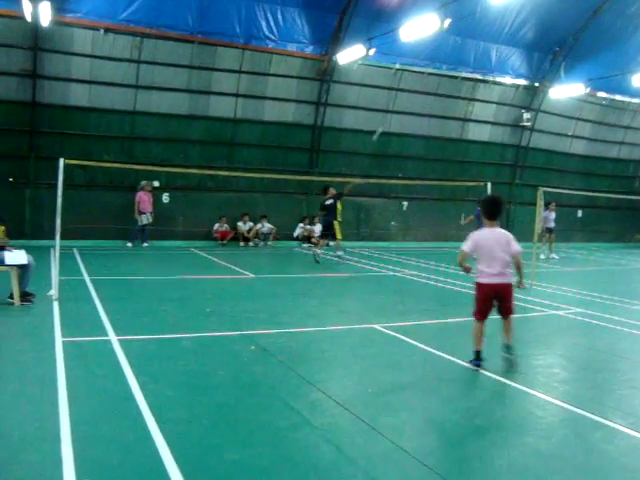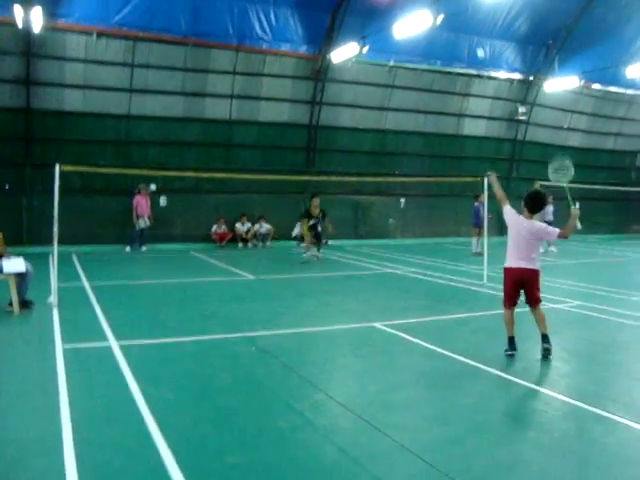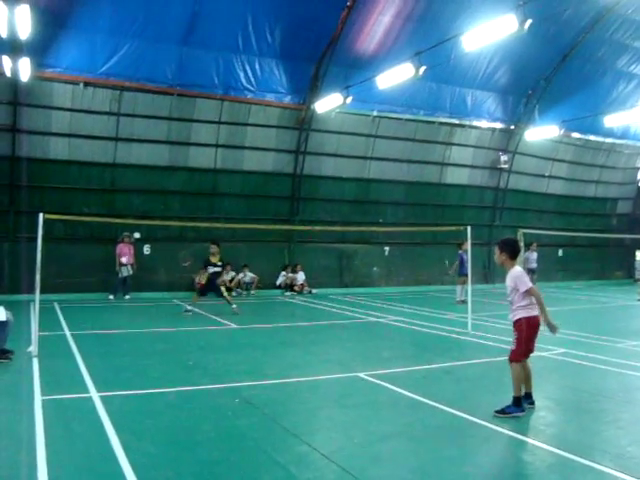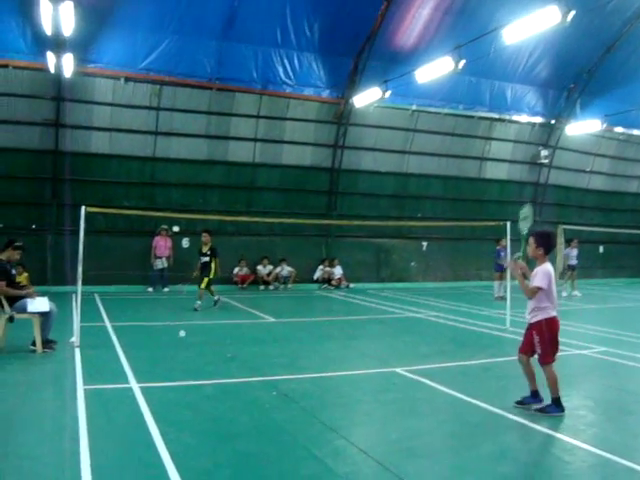
dt=0.7s
person 1, frame 1
left shoulder: (475, 236)
right shoulder: (507, 236)
left elbow: (461, 260)
right elbow: (518, 261)
left wrist: (466, 268)
right wrist: (521, 278)
left hip: (484, 283)
right hip: (505, 283)
left knee: (479, 320)
right knee: (506, 317)
left ankle: (478, 357)
right ankle: (508, 347)
person 1, frame 2
left shoulder: (513, 219)
right shoulder: (541, 228)
left elbow: (502, 199)
right elbow: (565, 234)
left wrist: (493, 180)
right wrist: (573, 218)
left hip: (511, 269)
right hip: (531, 271)
left knee: (509, 307)
right knee: (535, 307)
left ankle: (511, 344)
right ankle: (545, 340)
person 1, frame 3
left shoulder: (517, 274)
right shoulder: (513, 274)
left elbow: (536, 295)
right elbow: (522, 297)
left wrist: (546, 318)
right wrist: (545, 317)
left hip: (526, 320)
right hip: (524, 320)
left knee: (515, 360)
right knee: (522, 360)
left ankle: (517, 404)
right ankle: (528, 398)
person 1, frame 4
left shoulder: (544, 270)
right shoulder: (540, 269)
left elbow: (530, 294)
left wrist: (517, 274)
right wrist: (524, 271)
left hip: (544, 321)
right hip: (536, 321)
left knee: (546, 363)
right knee: (523, 356)
left ankle: (557, 404)
right ankle: (534, 395)
